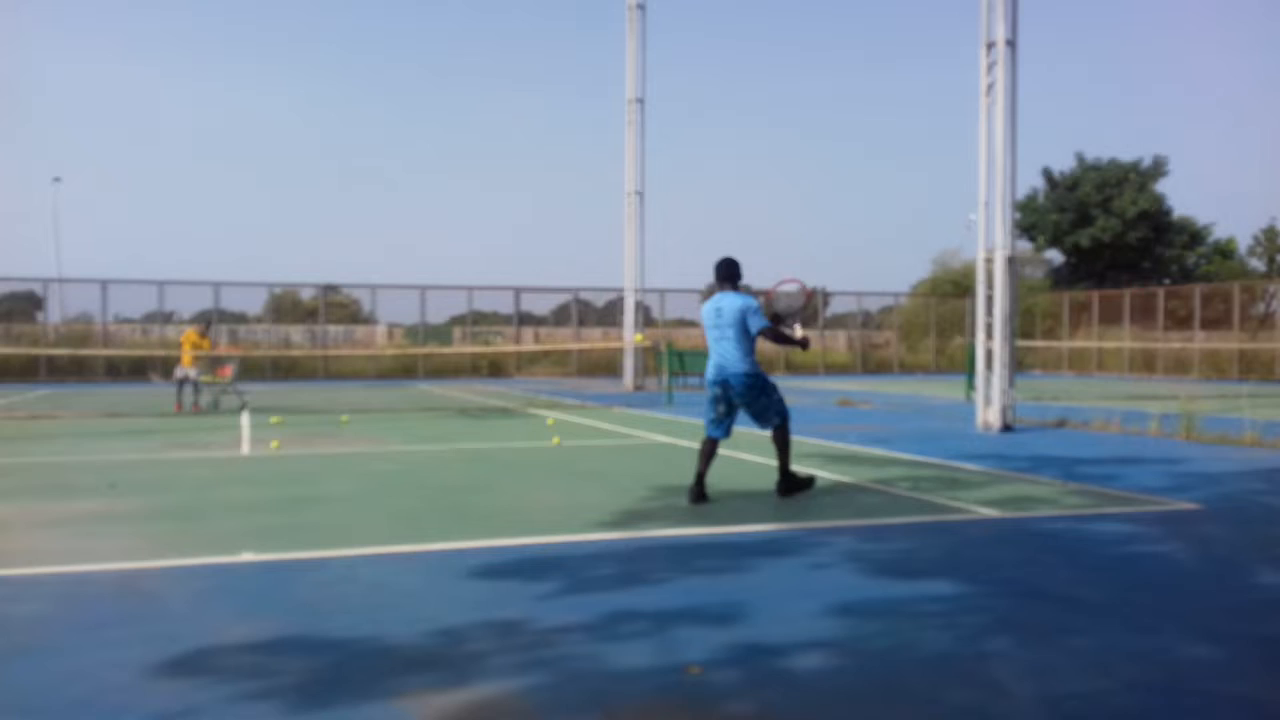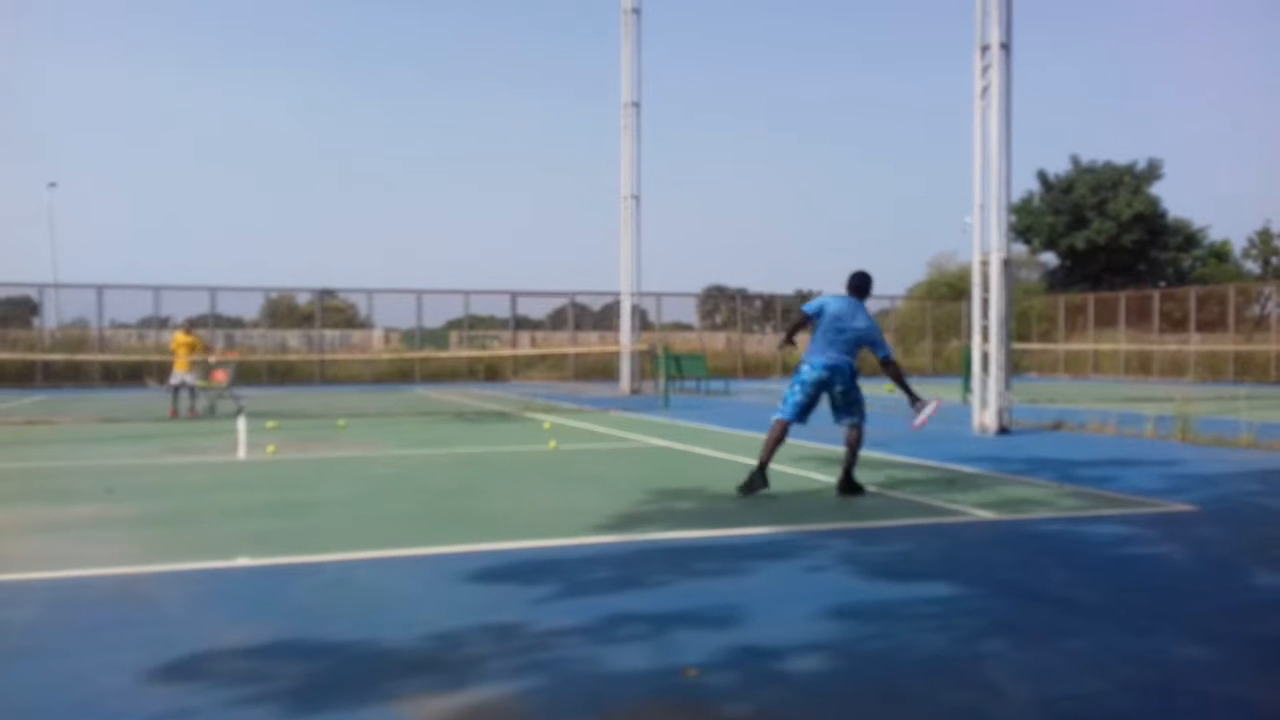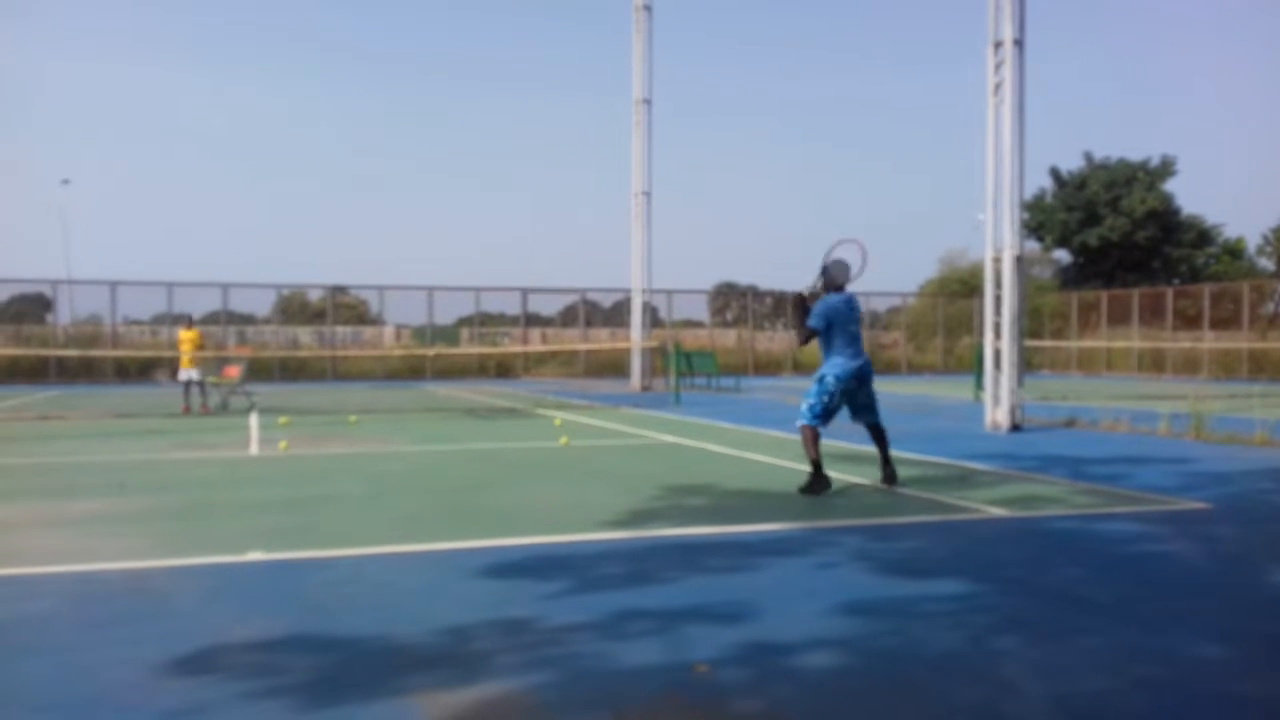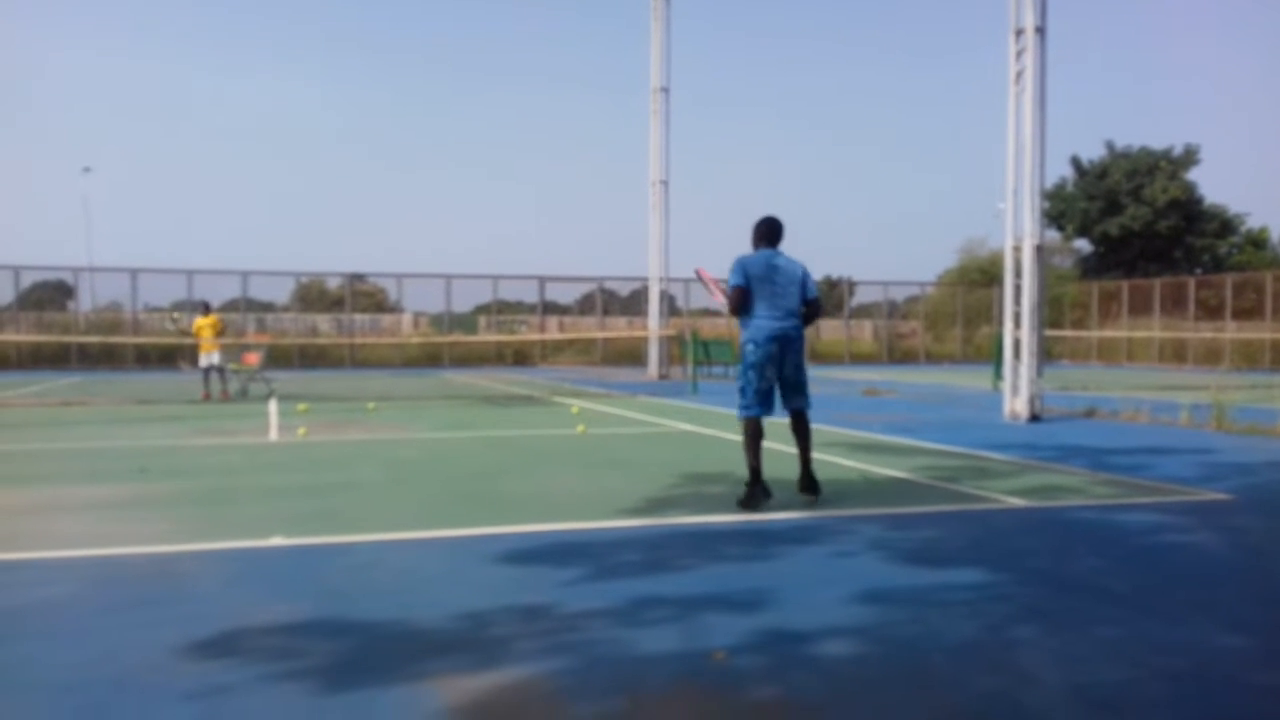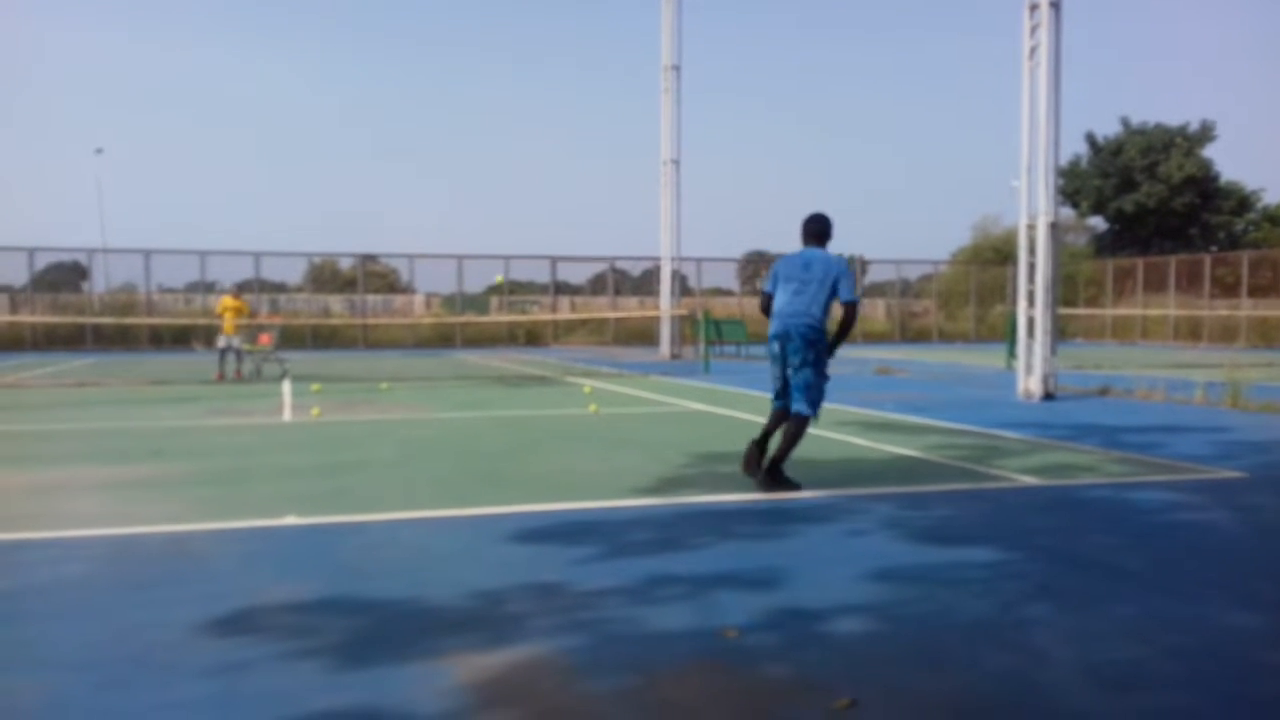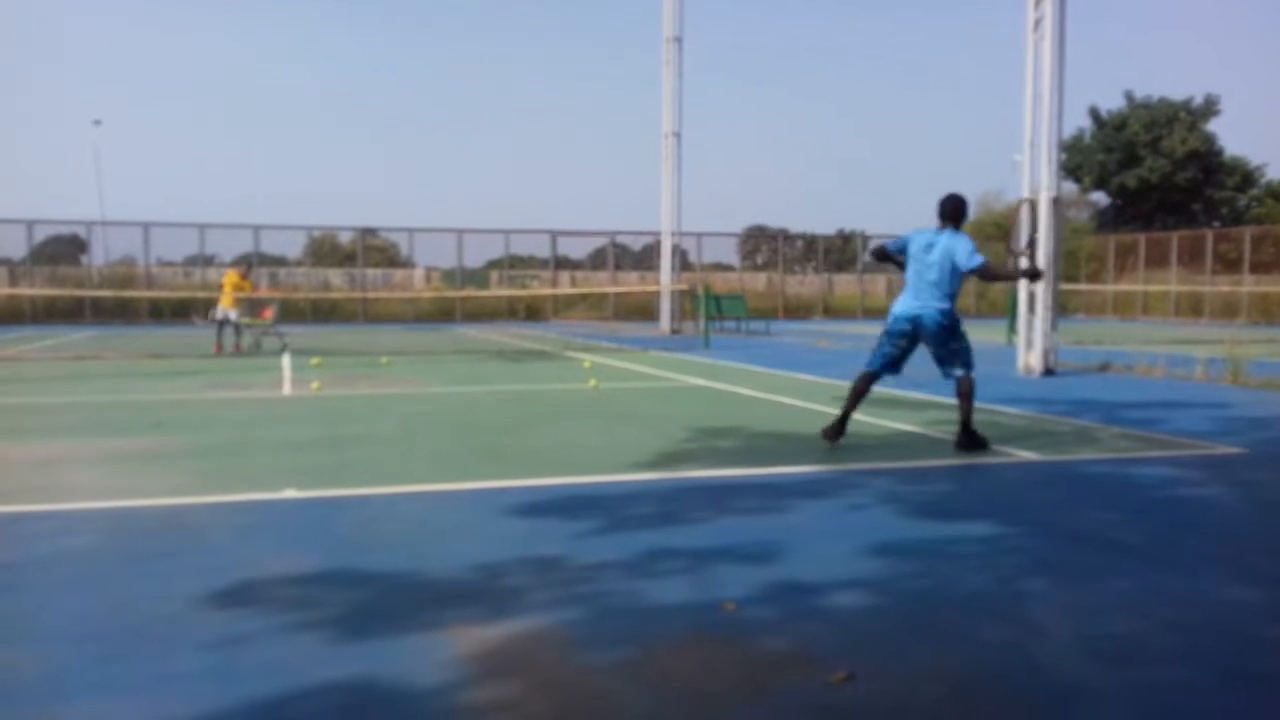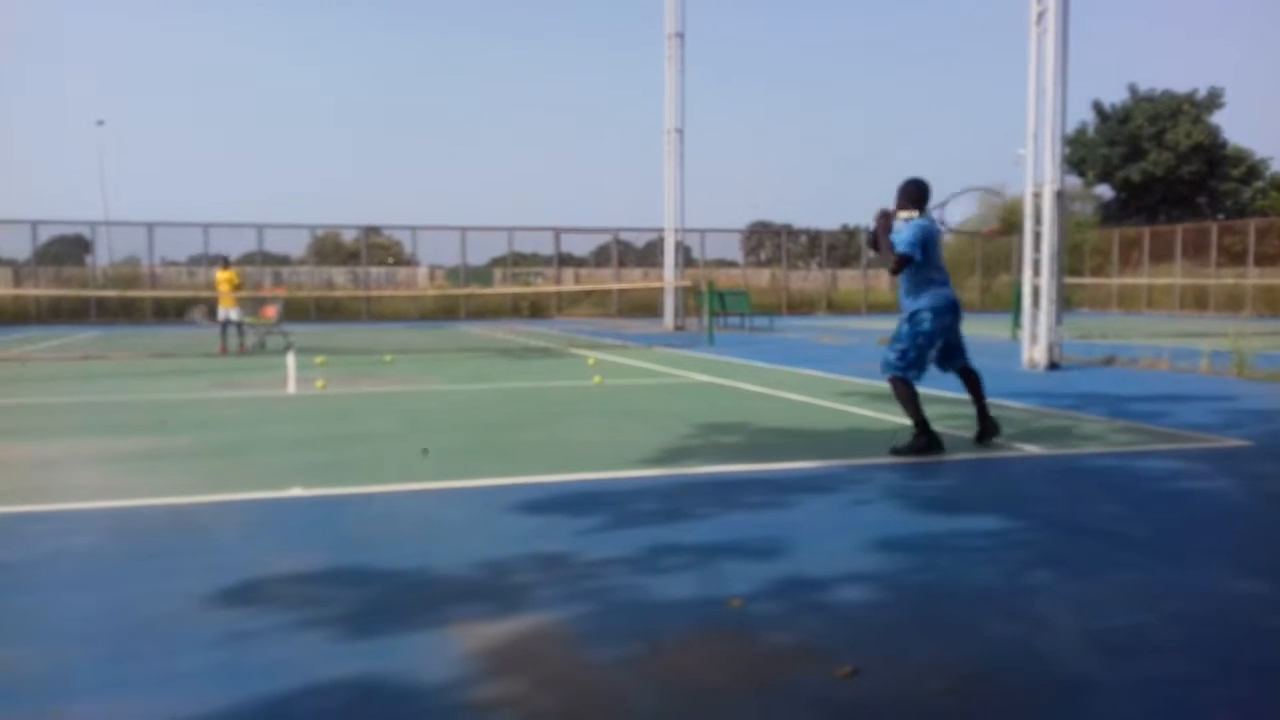
dt=0.7s
person 1, frame 1
left shoulder: (706, 309)
right shoulder: (747, 303)
right elbow: (769, 334)
left wrist: (769, 321)
right wrist: (797, 342)
left hip: (715, 377)
right hip: (744, 376)
left knee: (713, 433)
right knee: (779, 419)
left ankle: (698, 484)
right ankle: (785, 479)
person 1, frame 2
left shoulder: (826, 300)
right shoulder: (869, 324)
left elbow: (799, 322)
right elbow: (889, 366)
left wrist: (788, 337)
right wrist: (911, 396)
left hip: (812, 365)
right hip: (842, 370)
left knee: (783, 418)
right knee: (853, 423)
left ankle: (761, 471)
right ankle: (846, 478)
person 1, frame 3
left shoulder: (824, 304)
right shoulder: (851, 301)
left elbow: (804, 339)
left wrist: (800, 313)
right wrist: (808, 310)
left hip: (835, 374)
right hip: (861, 370)
left knee: (807, 422)
right knee: (870, 420)
left ankle: (818, 475)
right ankle: (888, 469)
person 1, frame 4
left shoulder: (743, 263)
right shoulder: (798, 268)
left elbow: (736, 304)
right elbow: (815, 309)
left wrist: (735, 308)
left hip: (758, 341)
right hip: (791, 339)
left knee: (751, 414)
right knee: (797, 409)
left ankle: (756, 483)
right ankle: (807, 475)
person 1, frame 5
left shoulder: (783, 263)
right shoulder: (839, 266)
left elbow: (764, 305)
right elbow: (850, 313)
right wrist: (833, 345)
left hip: (778, 335)
right hip: (808, 338)
left knee: (786, 402)
right knee: (803, 409)
left ankle: (760, 443)
right ankle: (773, 469)
person 1, frame 6
left shoulder: (916, 237)
right shoulder: (962, 243)
left elbow: (877, 253)
right elbow: (983, 272)
left wrist: (901, 263)
right wrist: (1022, 273)
left hip: (903, 315)
right hip: (936, 318)
left knee: (873, 370)
right knee: (962, 371)
left ankle: (840, 423)
right ankle: (966, 432)
person 1, frame 7
left shoulder: (916, 229)
right shoulder: (908, 226)
left elbow: (894, 267)
right elbow: (876, 245)
left wrist: (883, 232)
right wrist: (883, 234)
left hip: (925, 312)
right hip: (945, 306)
left knee: (895, 372)
right knee: (960, 366)
left ankle: (924, 435)
right ankle: (986, 422)
